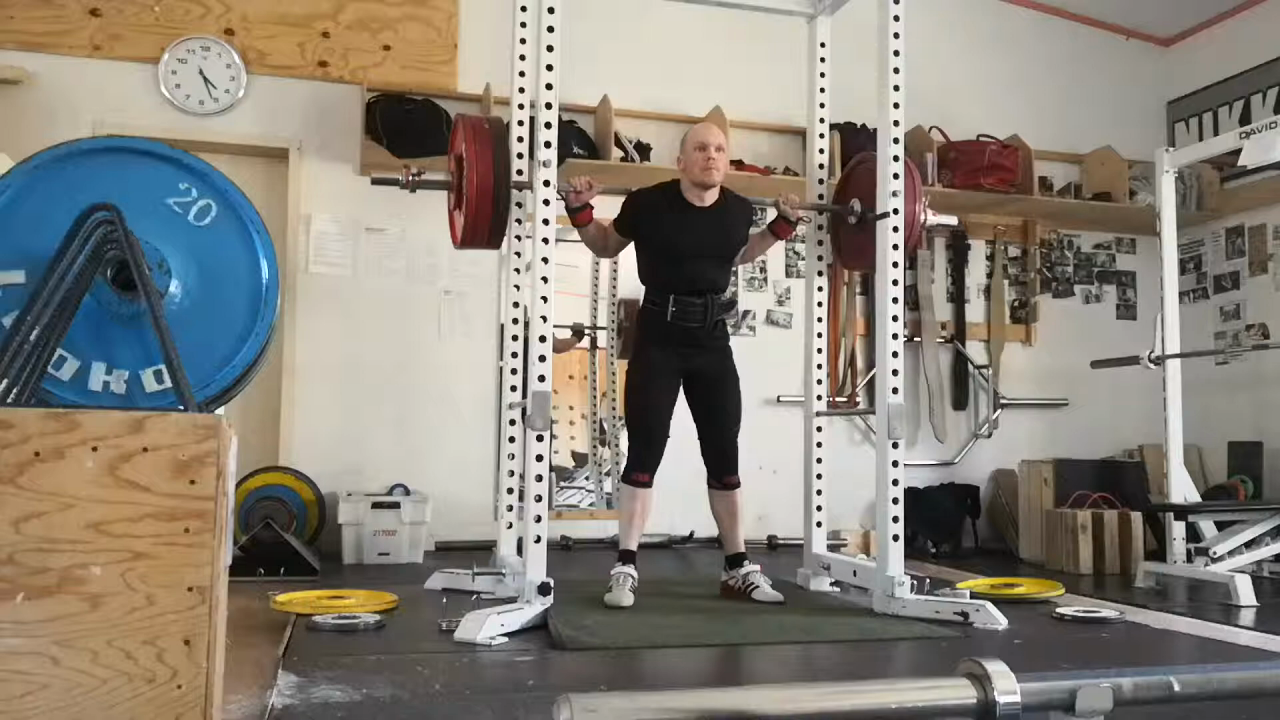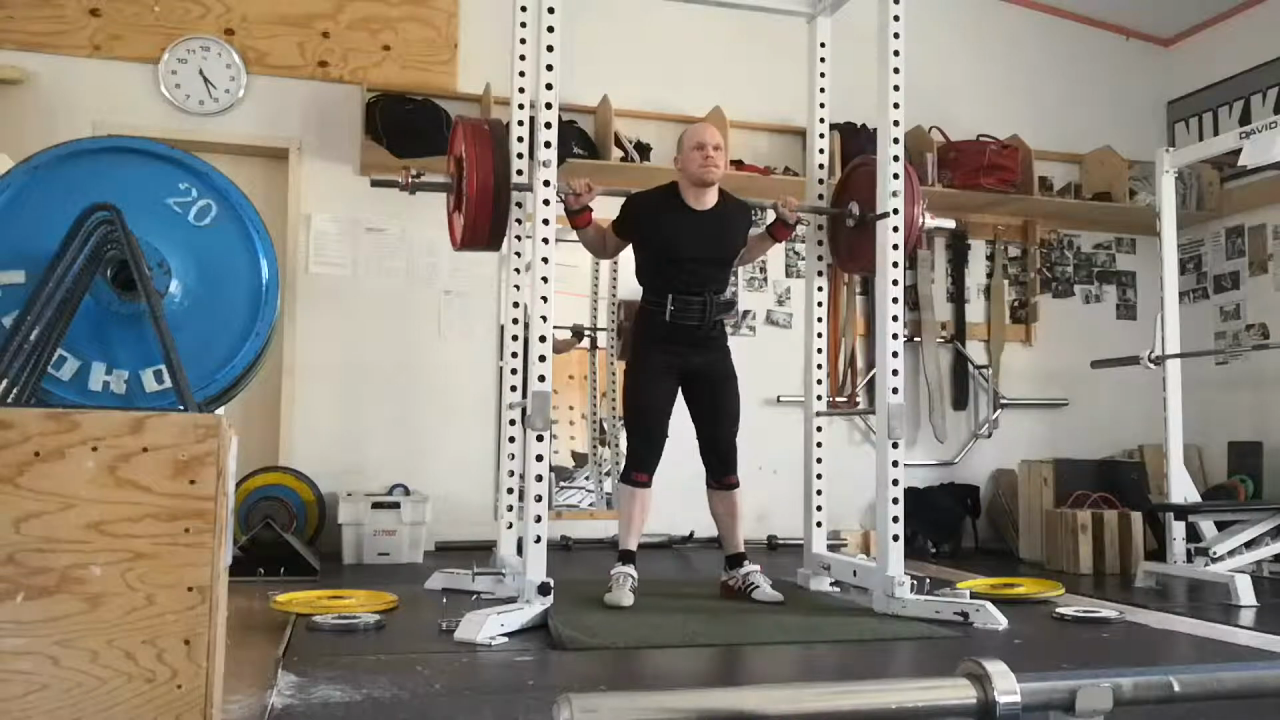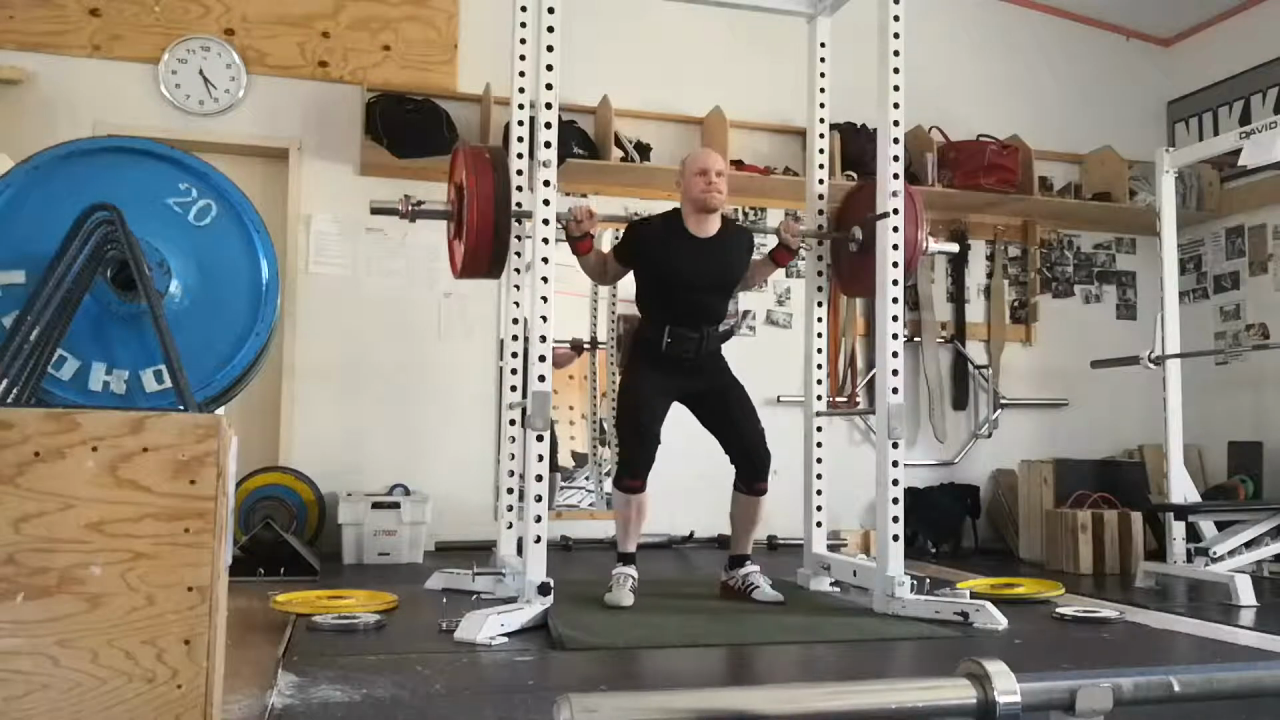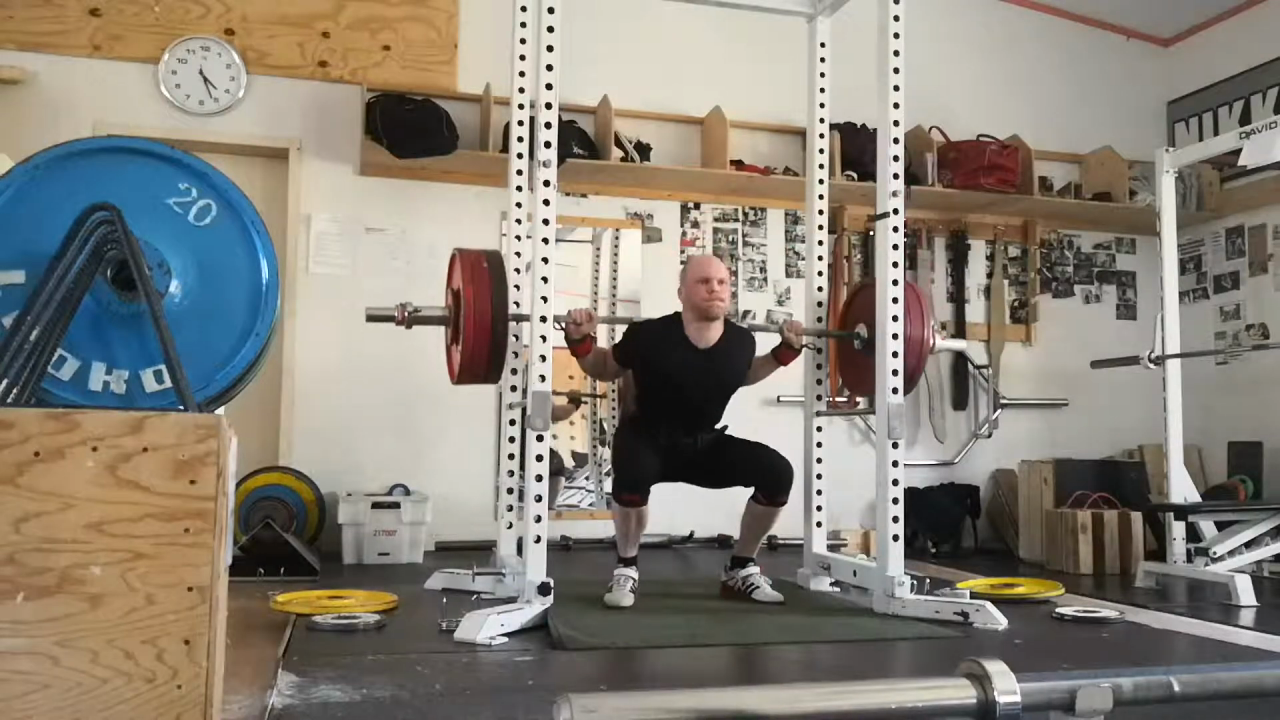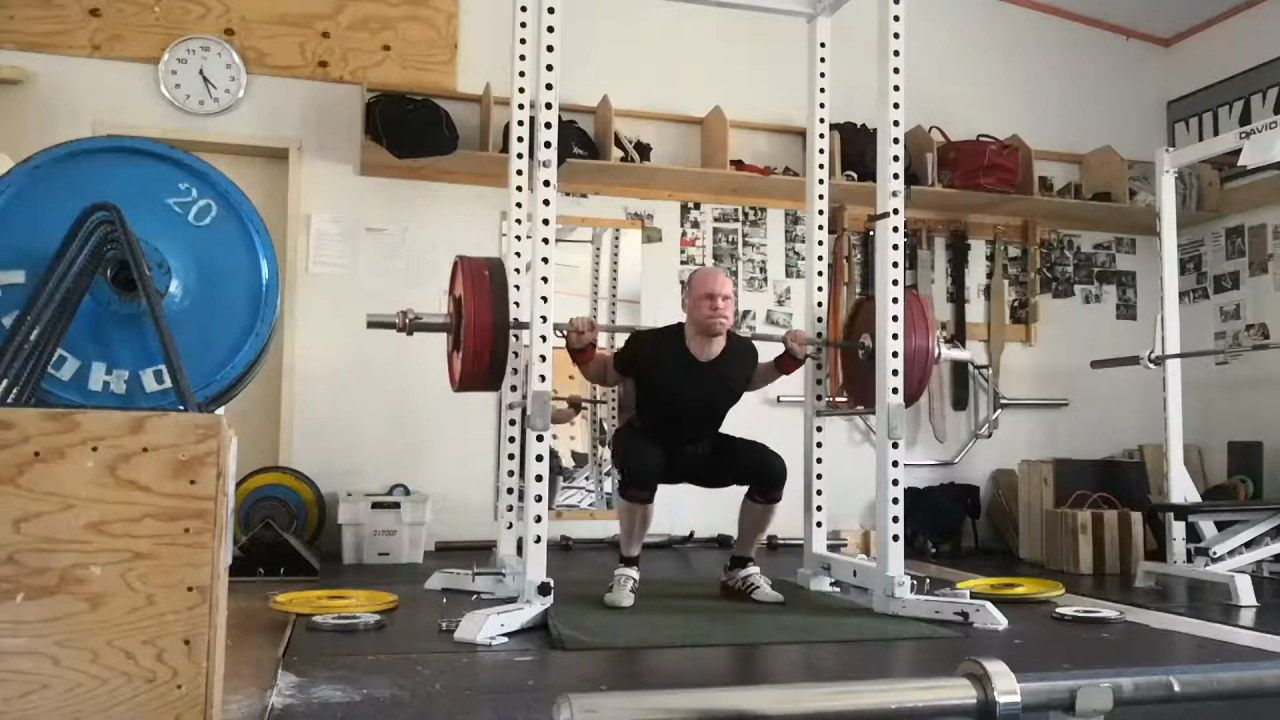
dt=0.7s
person 1, frame 1
left shoulder: (738, 210)
right shoulder: (648, 204)
right elbow: (605, 246)
left wrist: (783, 223)
right wrist: (579, 210)
left hip: (712, 342)
right hip: (658, 341)
left knee: (724, 456)
right knee: (645, 454)
left ankle: (737, 568)
right ankle: (625, 568)
person 1, frame 2
left shoulder: (737, 212)
right shoulder: (647, 207)
right elbow: (605, 248)
left wrist: (781, 228)
right wrist: (578, 213)
left hip: (711, 343)
right hip: (655, 342)
left knee: (723, 457)
right knee: (643, 454)
left ankle: (738, 568)
right ankle: (625, 568)
person 1, frame 3
left shoulder: (739, 239)
right shoulder: (650, 233)
right elbow: (605, 273)
left wrist: (783, 252)
right wrist: (580, 240)
left hip: (708, 361)
right hip: (652, 360)
left knee: (755, 457)
right knee: (636, 458)
left ankle: (739, 569)
right ankle: (625, 569)
person 1, frame 4
left shoulder: (740, 342)
right shoulder: (650, 336)
right elbow: (605, 370)
left wrist: (785, 351)
right wrist: (581, 341)
left hip: (706, 444)
right hip: (648, 439)
left knee: (778, 473)
right knee: (634, 473)
left ankle: (740, 570)
right ankle: (626, 570)
person 1, frame 5
left shoulder: (742, 353)
right shoulder: (651, 346)
right elbow: (607, 376)
left wrist: (789, 360)
right wrist: (581, 350)
left hip: (705, 449)
right hip: (646, 443)
left knee: (771, 468)
right knee: (641, 469)
left ankle: (740, 570)
right ankle: (627, 570)
